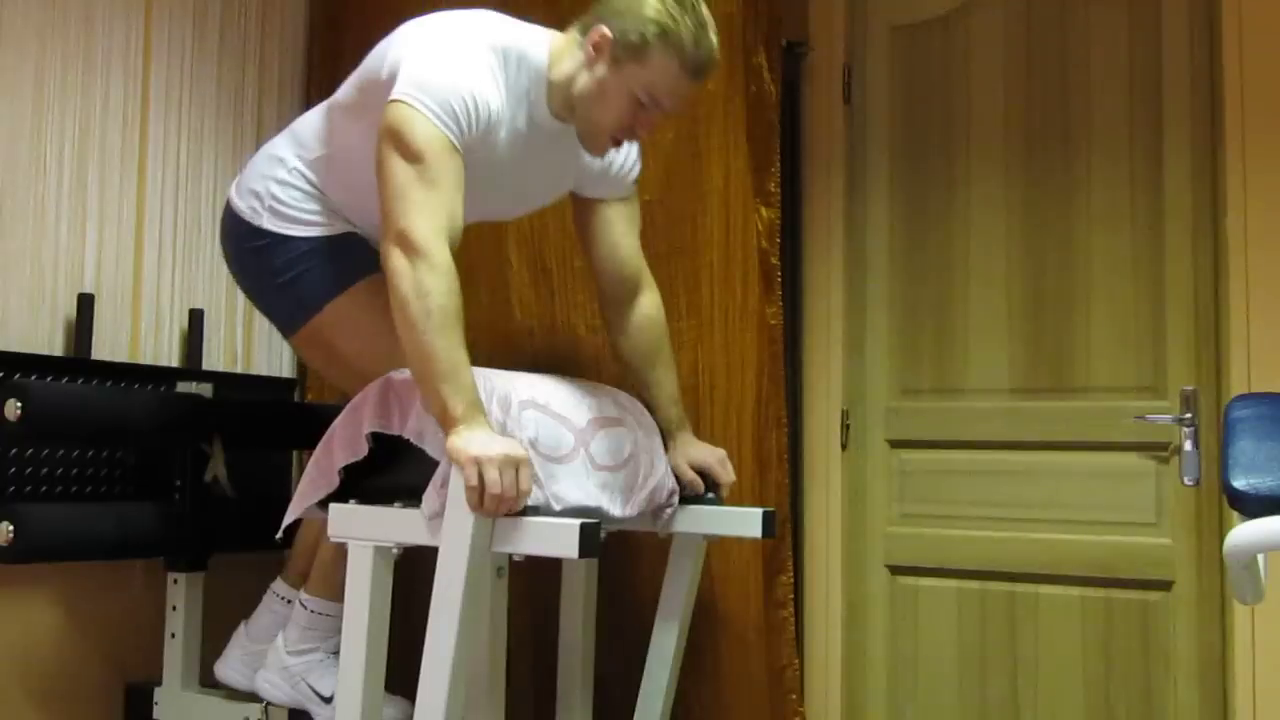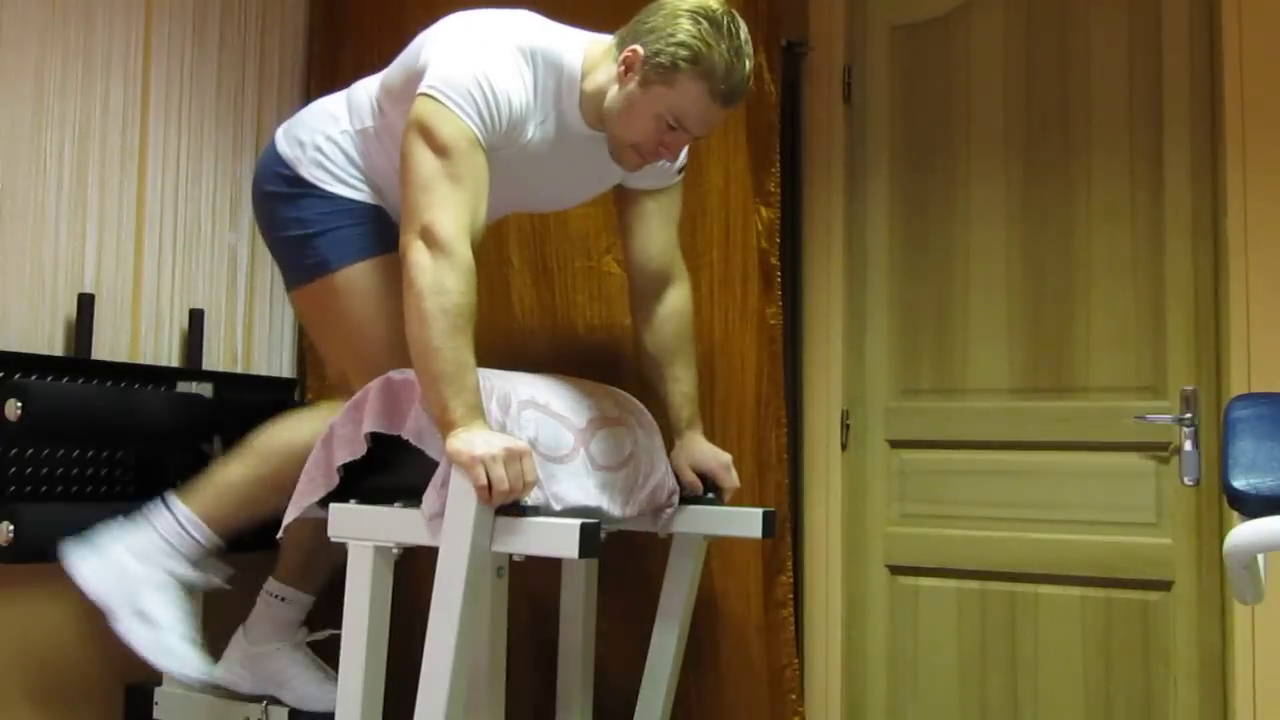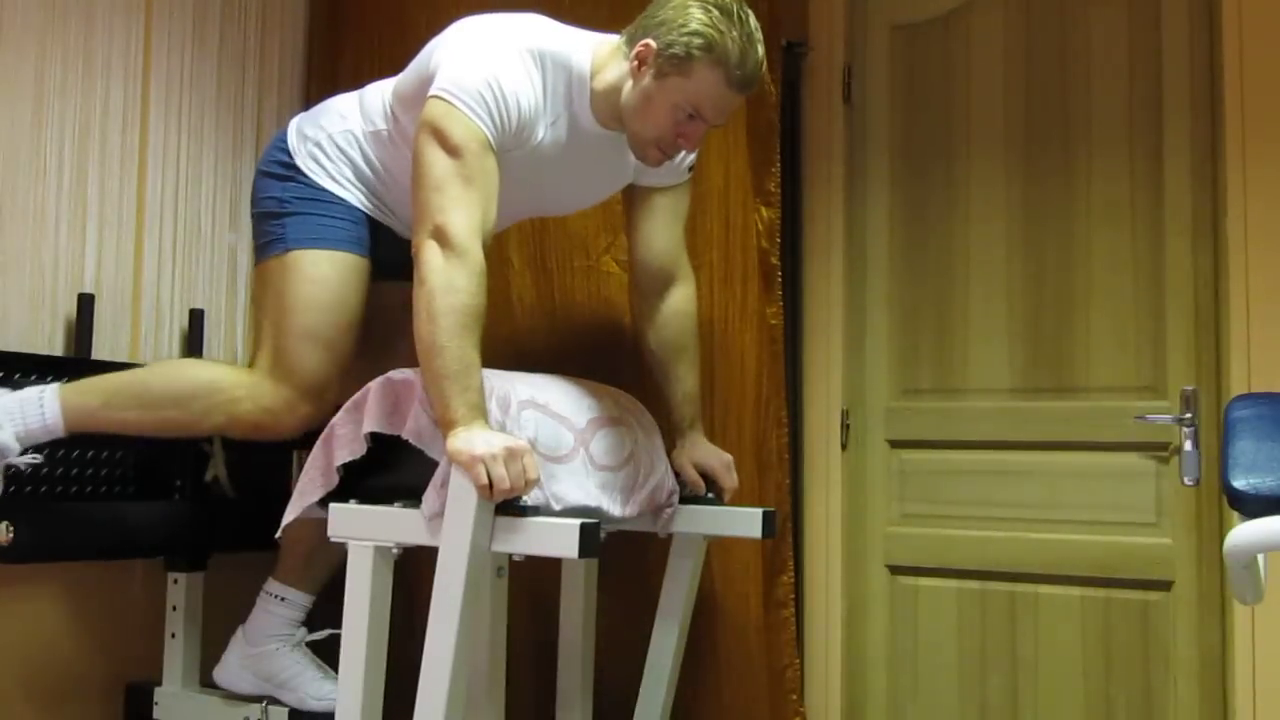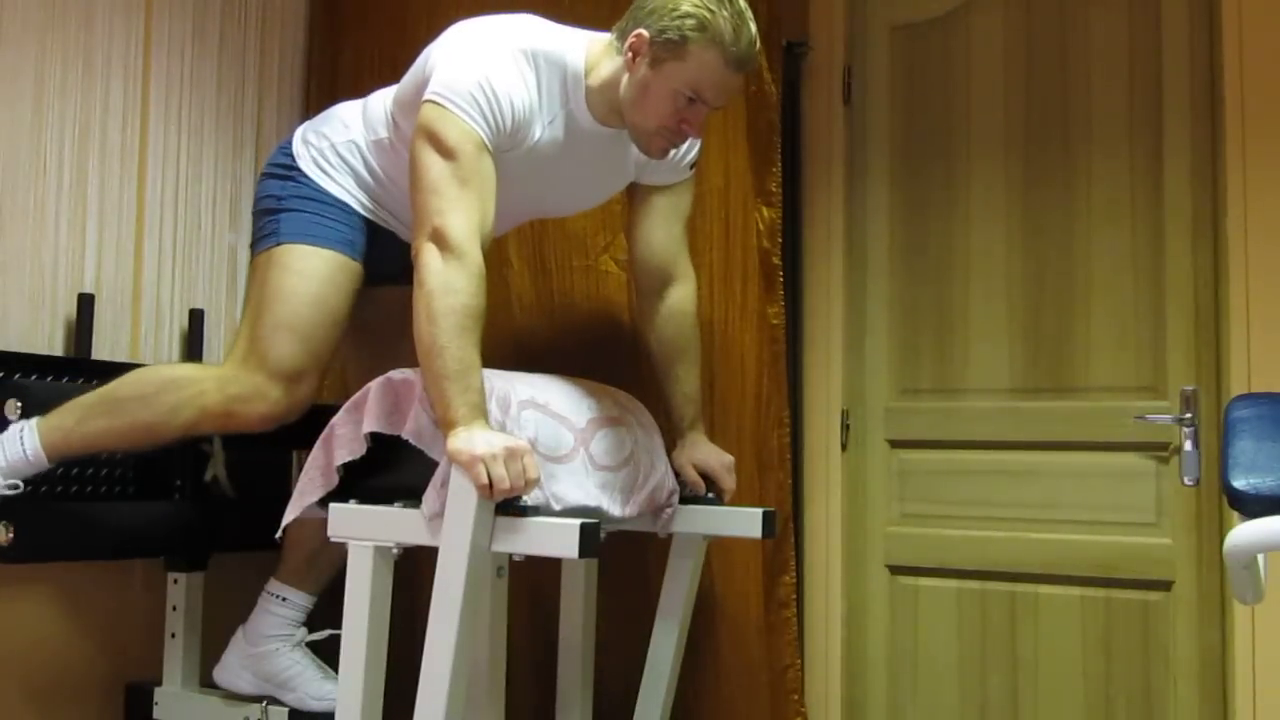
dt=0.4s
person 1, frame 1
left shoulder: (610, 139)
right shoulder: (457, 69)
left elbow: (630, 292)
right elbow: (415, 252)
left wrist: (676, 433)
right wrist: (465, 424)
left hip: (361, 233)
right hip: (286, 219)
right knee: (423, 417)
left ankle: (265, 640)
right ankle: (302, 653)
person 1, frame 2
left shoulder: (660, 129)
right shoulder: (489, 64)
left elbow: (660, 287)
right elbow: (433, 244)
left wrist: (685, 433)
right wrist: (462, 427)
left hip: (393, 200)
right hip: (321, 178)
left ankle: (265, 641)
right ankle: (152, 551)
person 1, frame 3
left shoulder: (664, 135)
right shoulder: (499, 66)
left elbow: (665, 286)
right elbow: (449, 245)
left wrist: (689, 432)
right wrist: (464, 425)
left hip: (403, 223)
right hip: (327, 175)
right knee: (284, 400)
left ankle: (264, 643)
person 1, frame 4
left shoulder: (666, 141)
right shoulder: (493, 67)
left elbow: (667, 285)
right elbow: (449, 247)
left wrist: (690, 431)
right wrist: (466, 425)
left hip: (410, 233)
right hip: (332, 182)
right knee: (265, 391)
left ankle: (267, 642)
